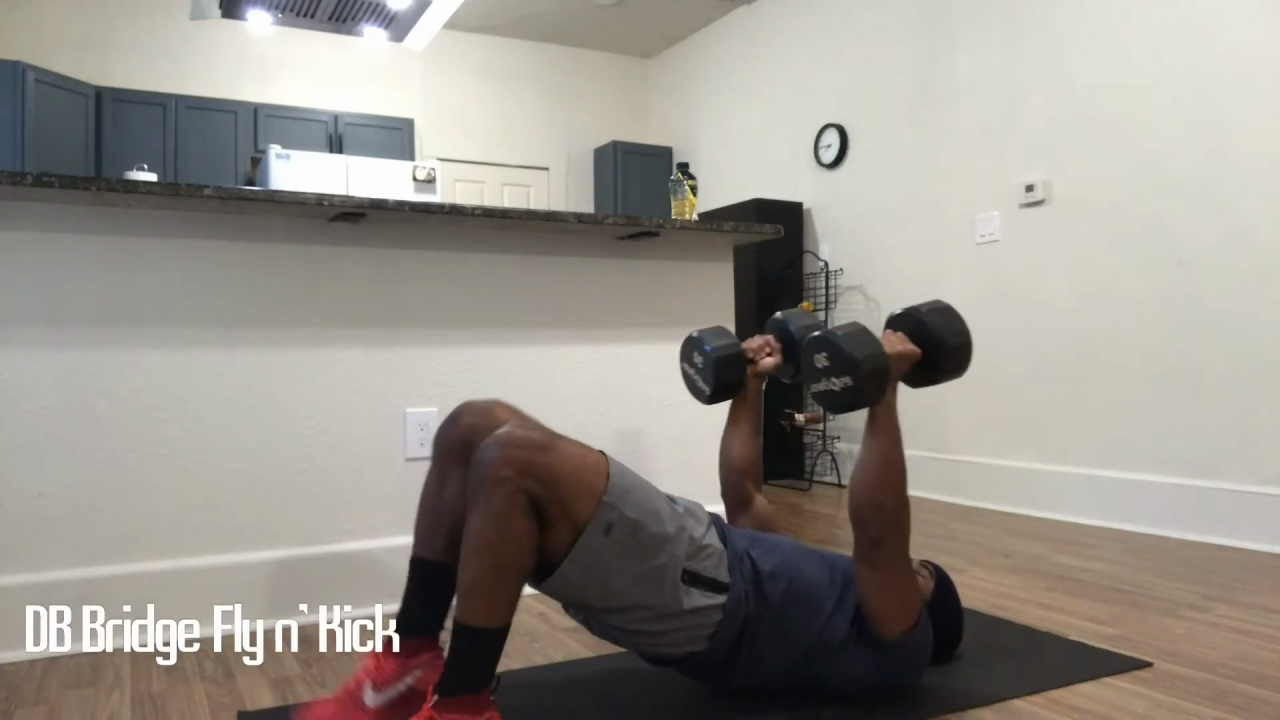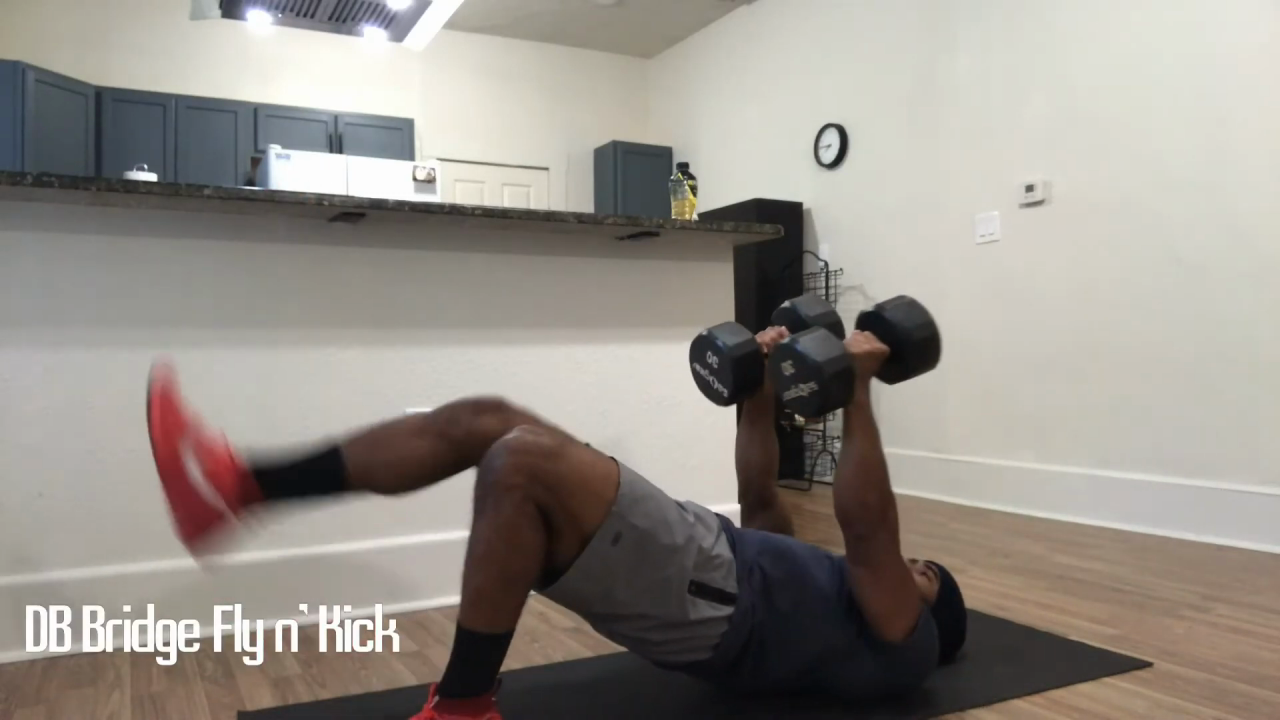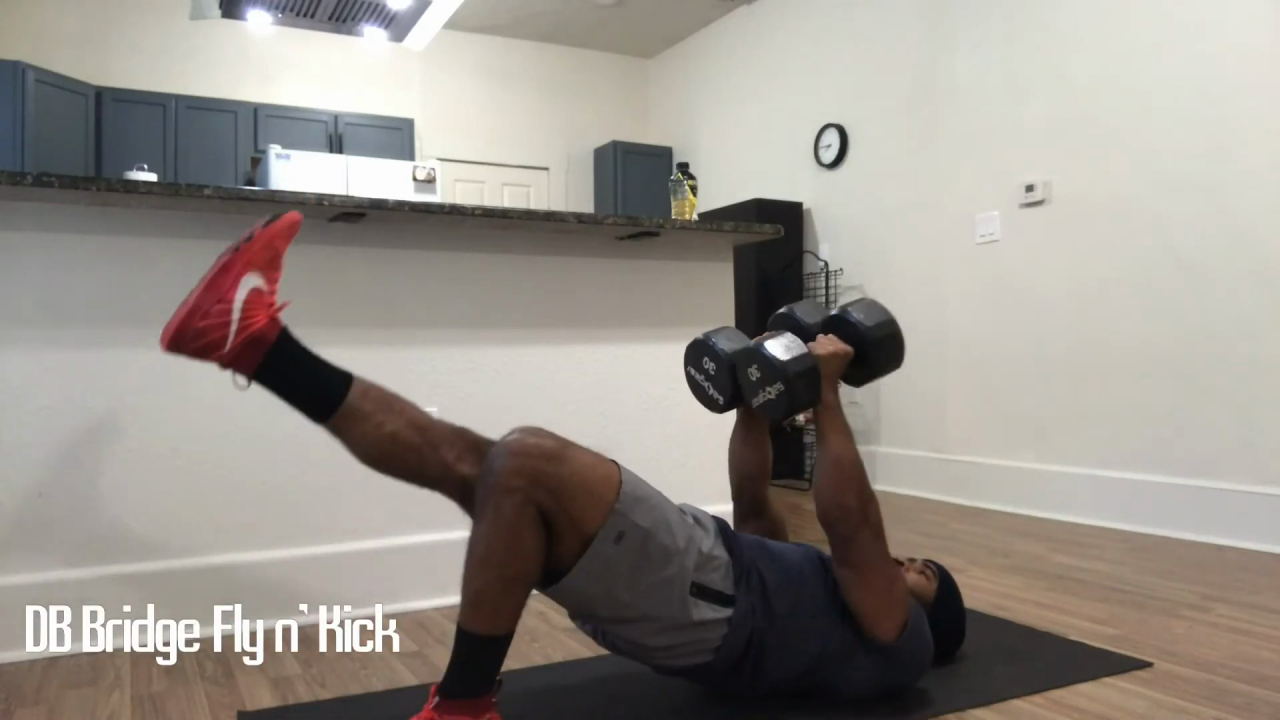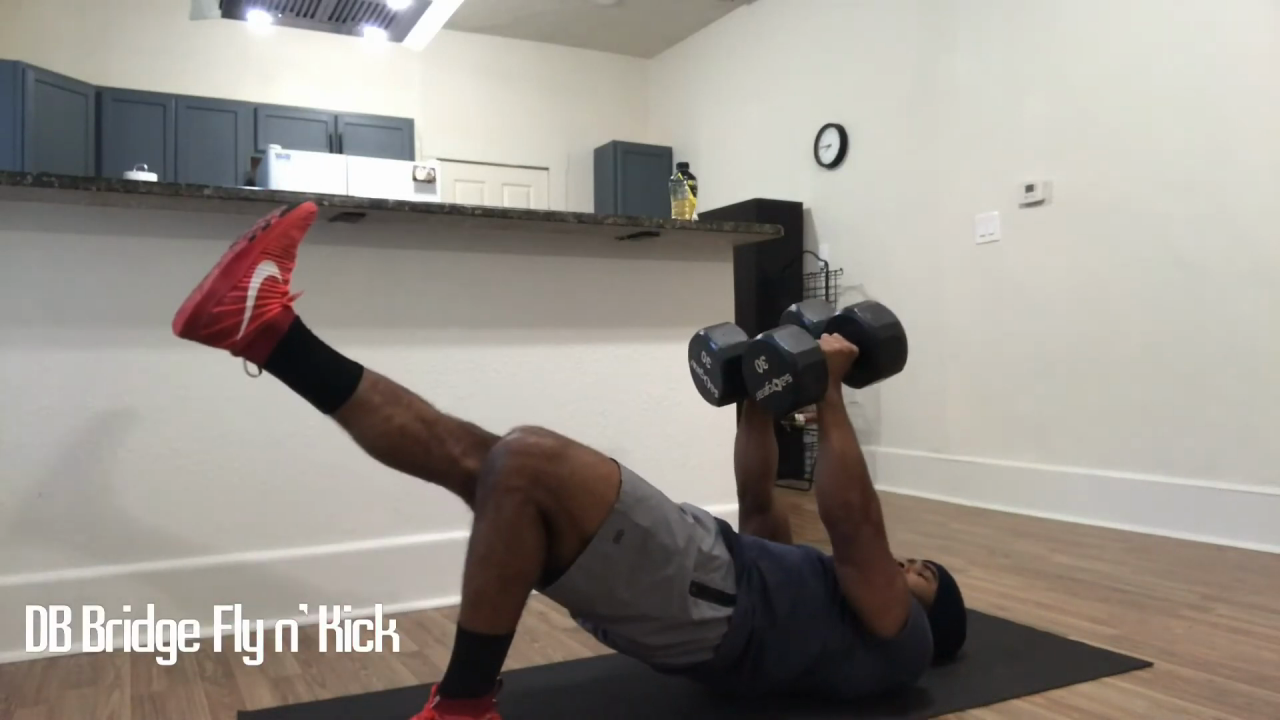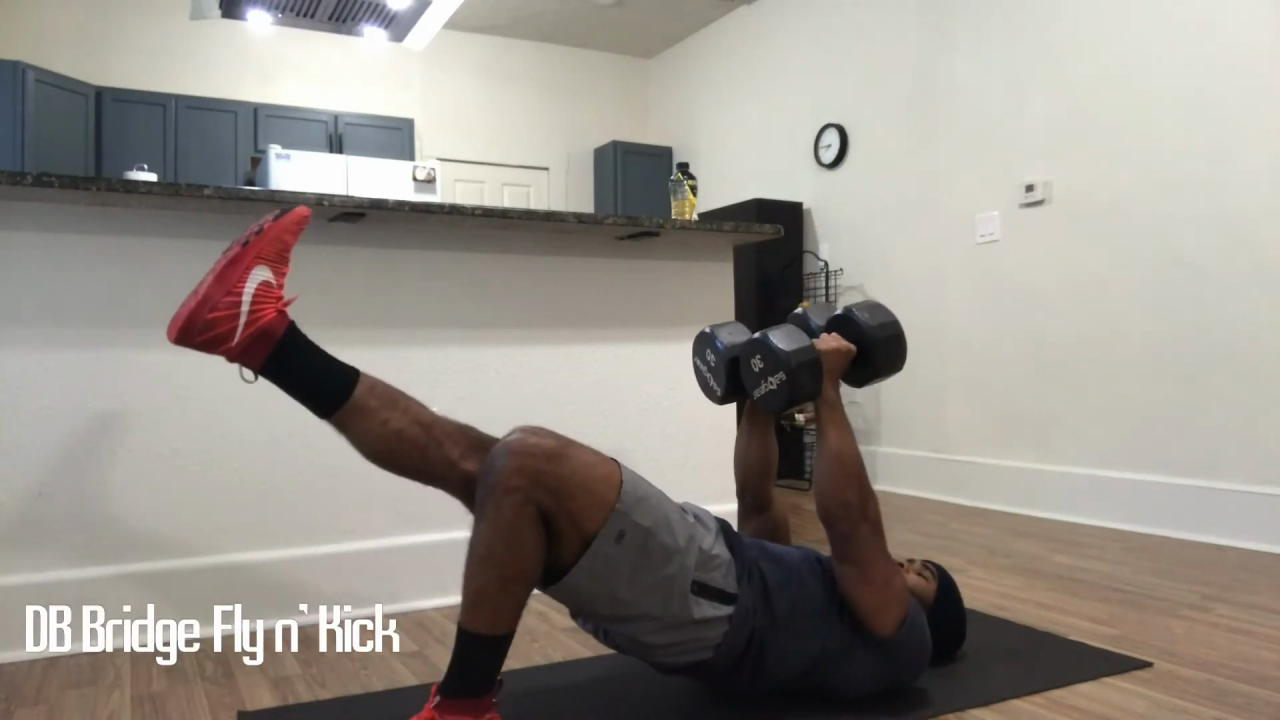
dt=0.3s
person 1, frame 1
left shoulder: (894, 644)
right shoulder: (824, 586)
left elbow: (878, 533)
right elbow: (743, 496)
left wrist: (885, 395)
right wrist: (749, 390)
left hip: (699, 593)
left knee: (512, 458)
right knee: (473, 426)
right ankle: (410, 661)
person 1, frame 2
left shoulder: (899, 644)
right shoulder: (841, 595)
left elbow: (871, 532)
right elbow: (761, 502)
left wrist: (859, 399)
right wrist: (761, 391)
left hip: (706, 590)
left knee: (523, 457)
right knee: (482, 420)
right ankle: (239, 484)
person 1, frame 3
left shoulder: (896, 643)
right shoulder: (824, 588)
left elbow: (852, 528)
right elbow: (752, 502)
left wrist: (827, 398)
right wrist: (755, 399)
left hip: (705, 600)
right hip: (686, 583)
left knee: (527, 460)
right knee: (460, 459)
right ankle: (256, 341)
person 1, frame 4
left shoulder: (896, 642)
right shoulder: (826, 590)
left elbow: (853, 524)
right elbow: (758, 503)
left wrist: (829, 396)
right wrist: (758, 397)
left hip: (704, 600)
right hip: (682, 584)
left knee: (527, 459)
right knee: (465, 452)
right ankle: (265, 329)
person 1, frame 5
left shoulder: (896, 640)
right shoulder: (827, 588)
left elbow: (851, 522)
right elbow: (757, 502)
left wrist: (828, 393)
right wrist: (760, 394)
left hip: (706, 600)
right hip: (689, 584)
left knee: (527, 459)
right knee: (463, 454)
right ankle: (261, 334)
